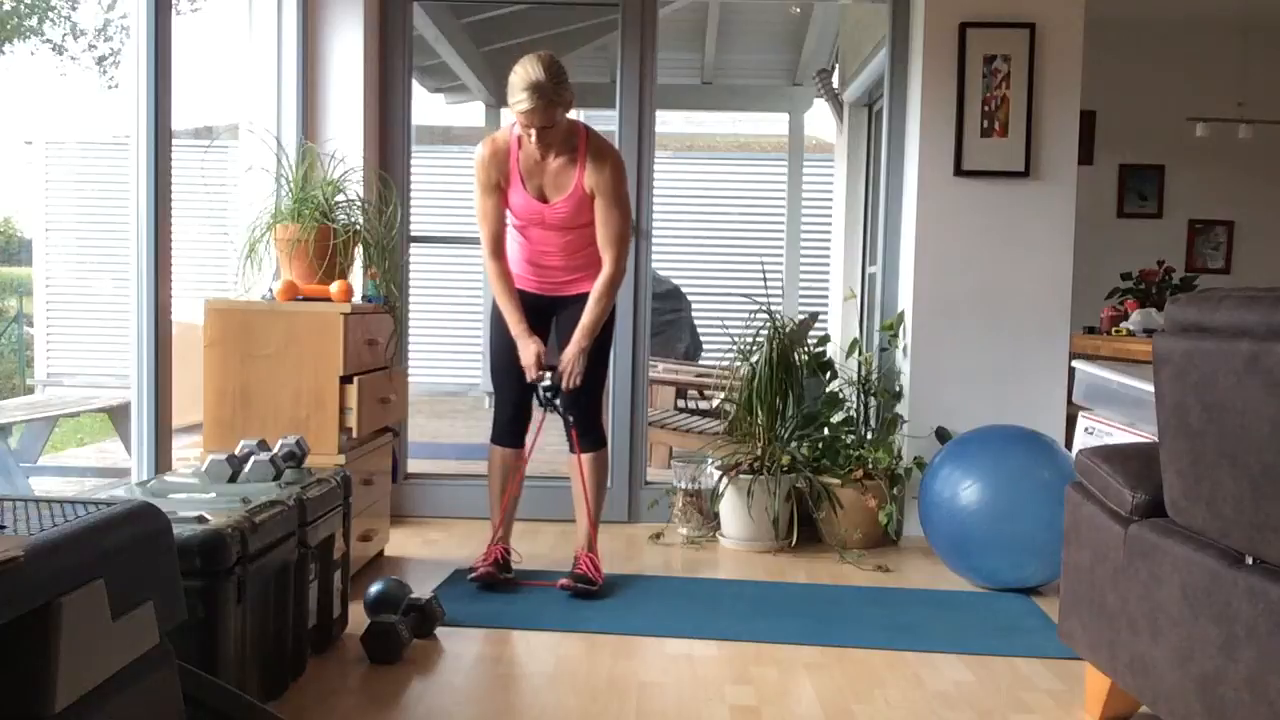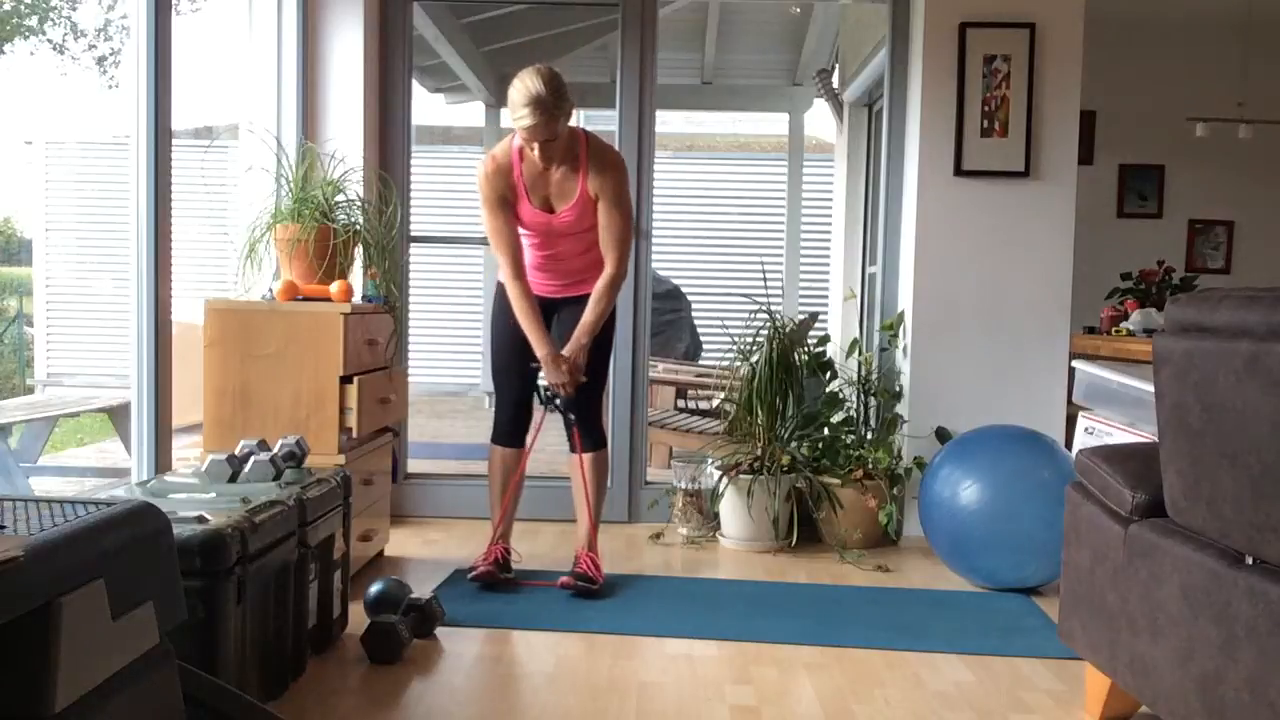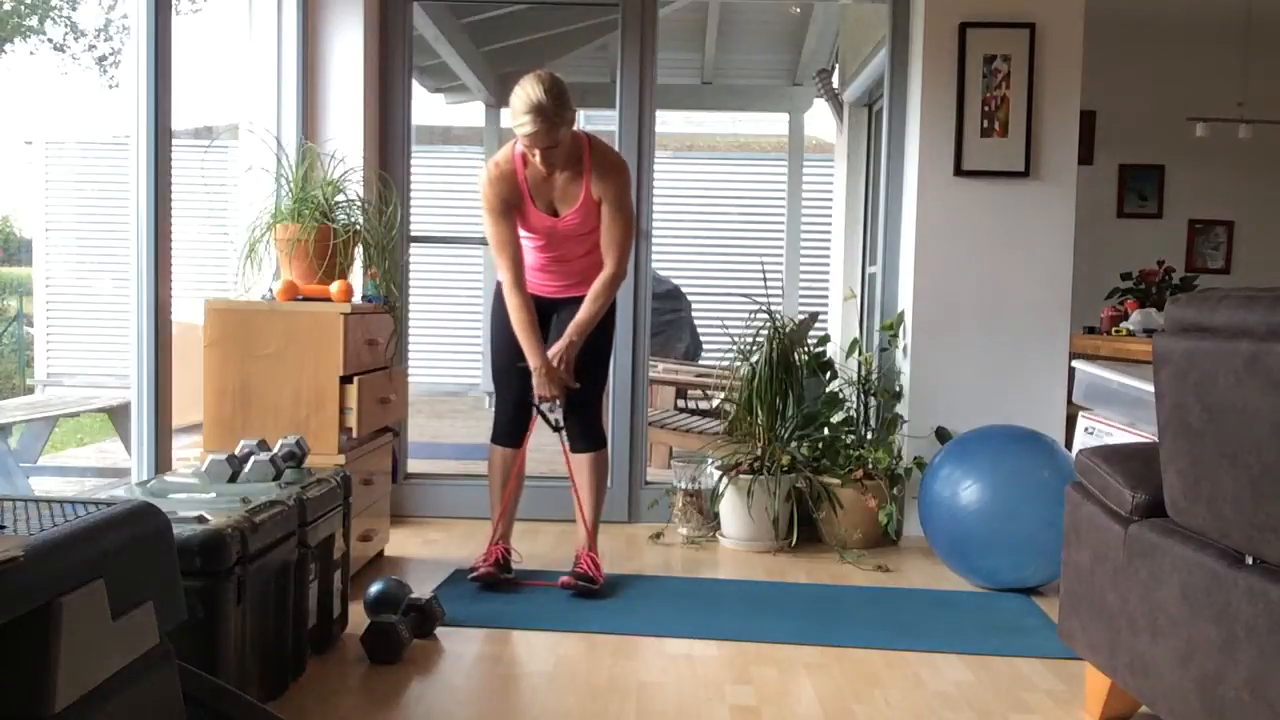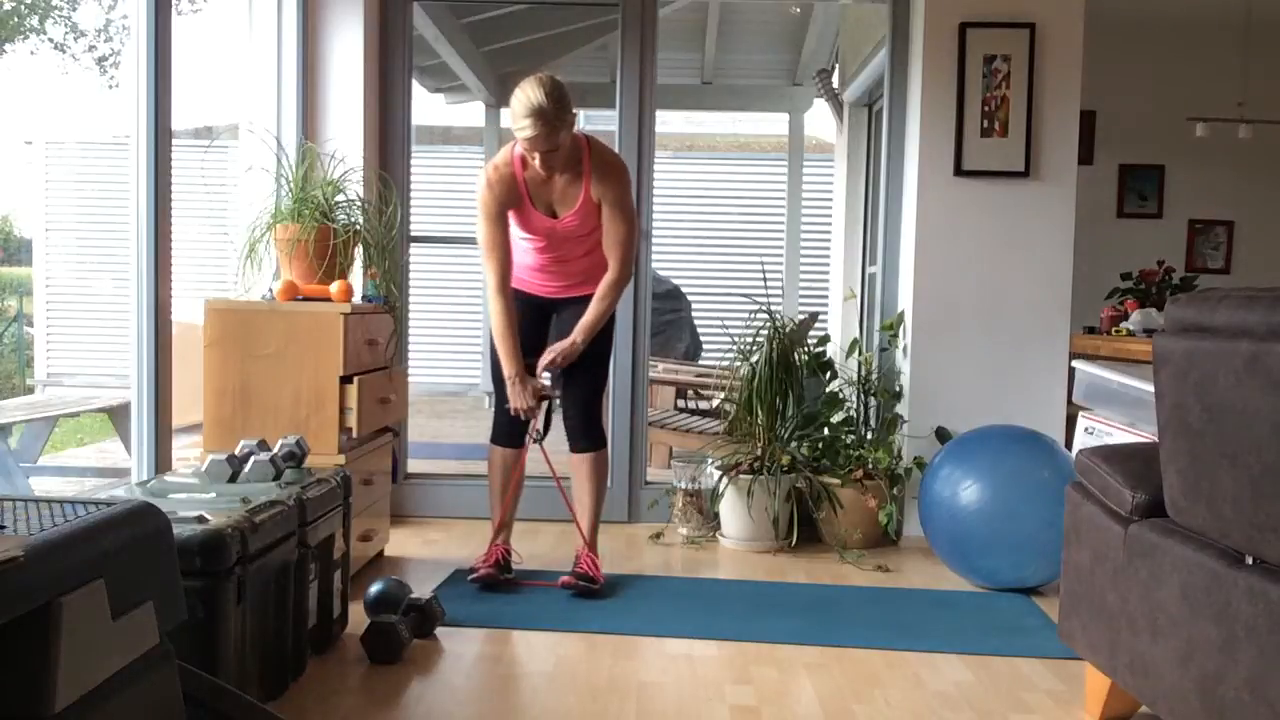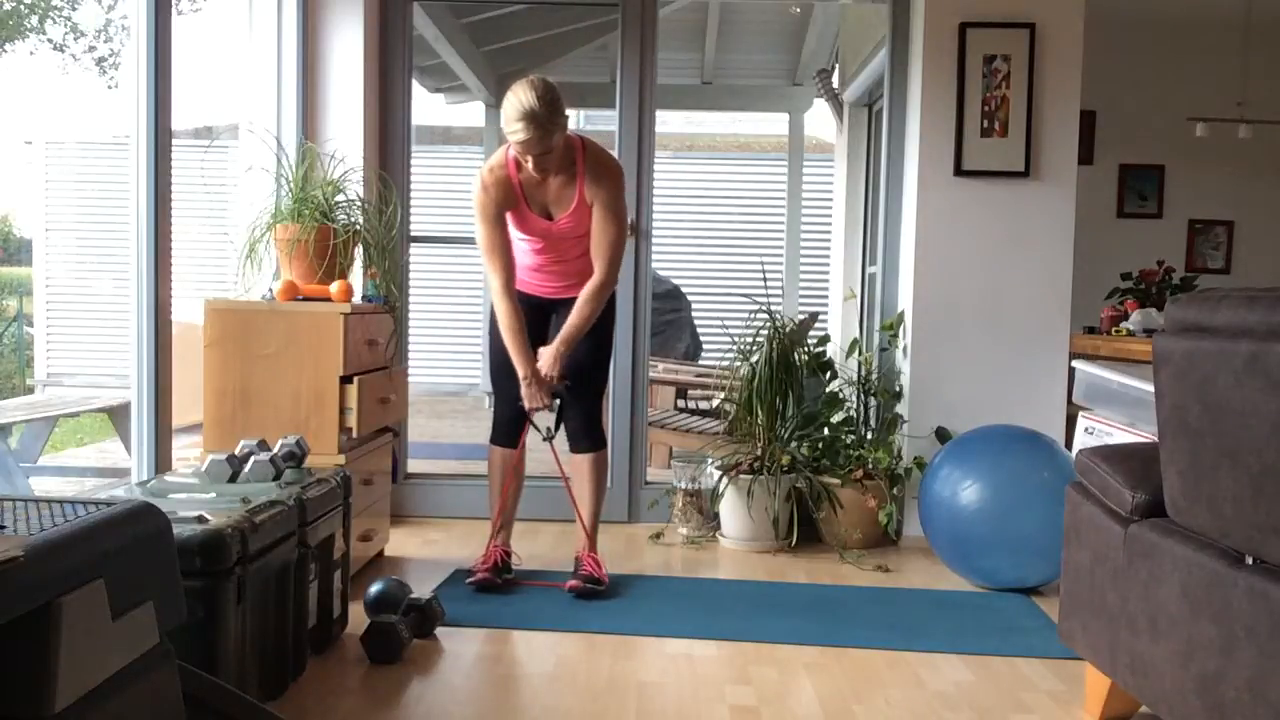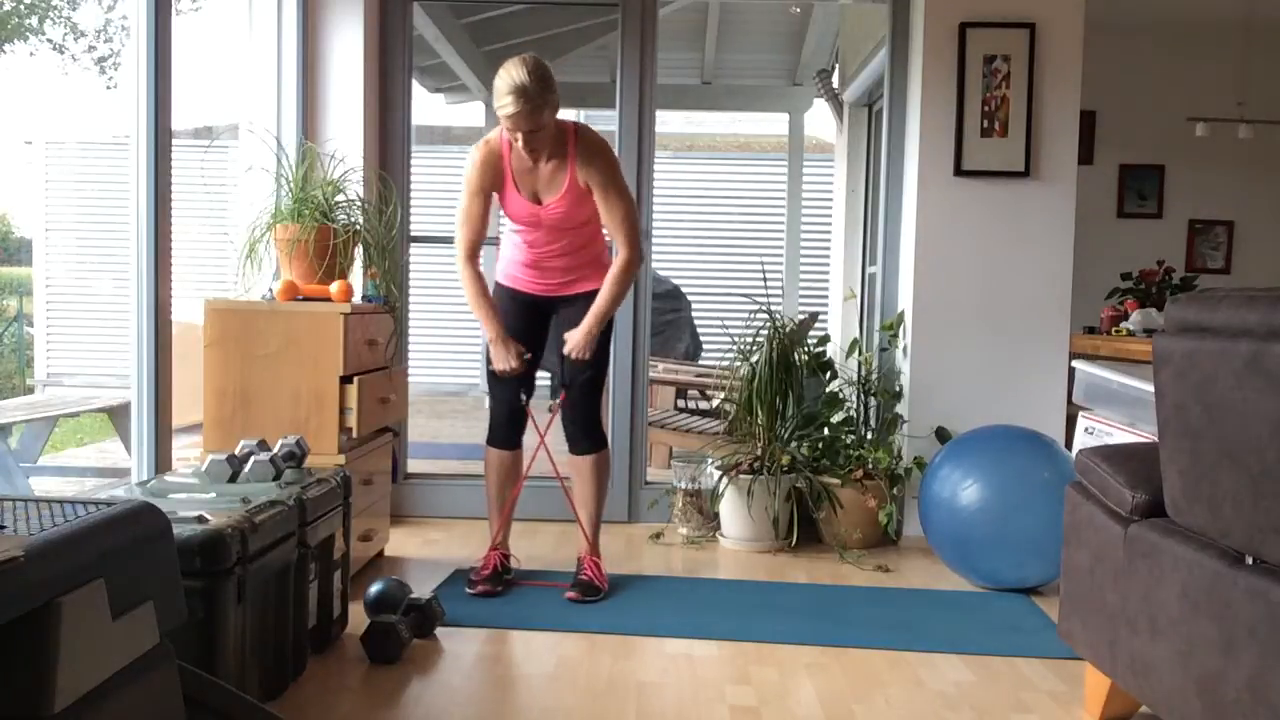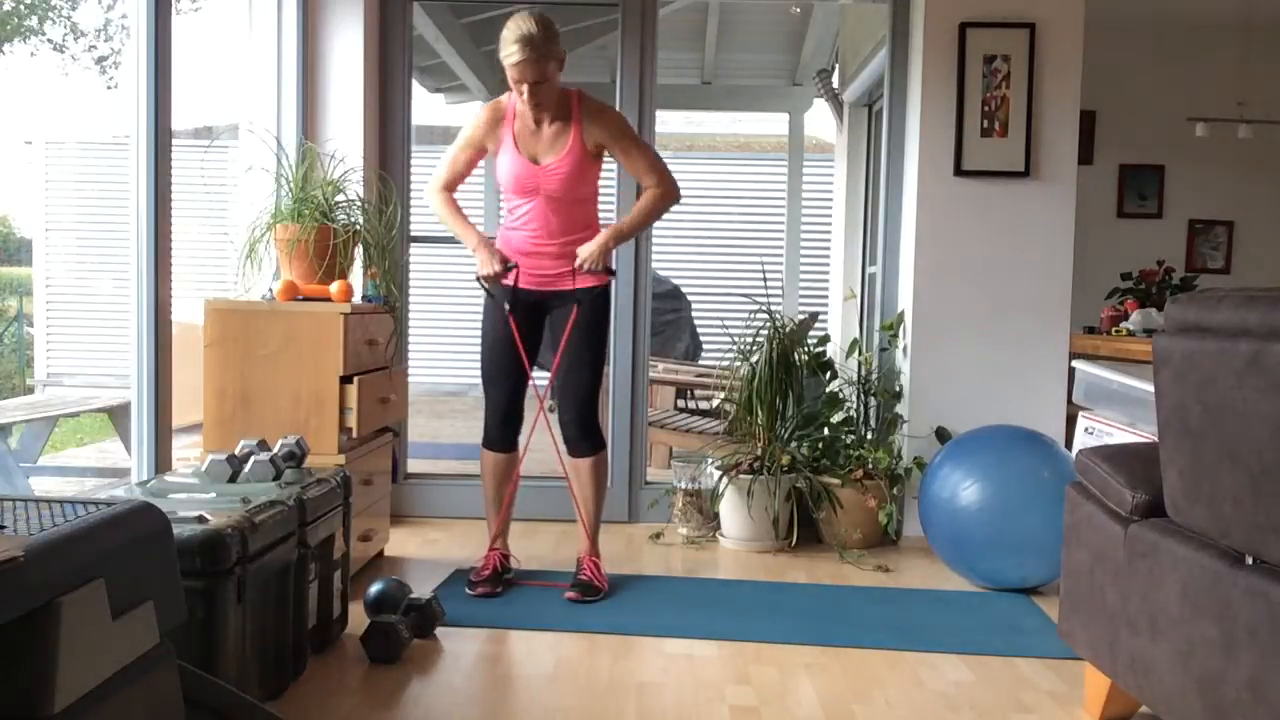
dt=0.3s
person 1, frame 1
left shoulder: (601, 161)
right shoulder: (493, 155)
left elbow: (613, 263)
right elbow: (492, 254)
left wrist: (580, 344)
right wrist: (523, 335)
left hip: (583, 294)
right hip: (519, 293)
left knee: (583, 416)
right knee: (509, 415)
left ankle: (587, 551)
right ankle: (498, 546)
person 1, frame 2
left shoulder: (604, 165)
right shoulder: (496, 168)
left elbow: (616, 264)
right elbow: (511, 270)
left wrist: (579, 343)
right wrist: (547, 355)
left hip: (586, 295)
right hip: (521, 294)
left knee: (584, 415)
right knee: (510, 413)
left ankle: (587, 551)
right ankle: (498, 545)
person 1, frame 3
left shoulder: (607, 168)
right shoulder: (500, 174)
left elbow: (614, 266)
right elbow: (510, 278)
left wrist: (570, 343)
right wrist: (537, 365)
left hip: (587, 296)
right hip: (523, 294)
left knee: (583, 416)
right knee: (510, 413)
left ankle: (588, 551)
right ankle: (498, 546)
person 1, frame 4
left shoulder: (606, 169)
right shoulder: (499, 175)
left elbow: (620, 267)
right elbow: (496, 284)
left wrist: (577, 341)
right wrist: (514, 374)
left hip: (586, 296)
right hip: (522, 293)
left knee: (582, 418)
right knee: (509, 414)
left ankle: (588, 552)
right ankle: (499, 547)
person 1, frame 5
left shoulder: (600, 170)
right shoulder: (494, 178)
left elbow: (604, 276)
right elbow: (501, 286)
left wrist: (558, 350)
right wrist: (526, 373)
left hip: (584, 296)
right hip: (523, 294)
left knee: (582, 416)
right knee: (508, 414)
left ankle: (589, 552)
right ankle: (499, 547)
person 1, frame 6
left shoulder: (591, 153)
right shoulder: (487, 157)
left elbow: (629, 252)
right elbow: (467, 258)
left wrist: (591, 327)
right wrist: (495, 338)
left hip: (583, 292)
right hip: (517, 289)
left knee: (582, 419)
right knee: (505, 417)
left ankle: (591, 556)
right ankle: (498, 550)
person 1, frame 7
left shoulder: (595, 119)
right shoulder: (491, 120)
left elbow: (664, 188)
right elbow: (439, 190)
left wrist: (610, 240)
right wrist: (477, 244)
left hip: (580, 286)
right hip: (512, 285)
left knee: (578, 419)
right knee: (500, 415)
left ankle: (590, 556)
right ankle: (497, 551)
